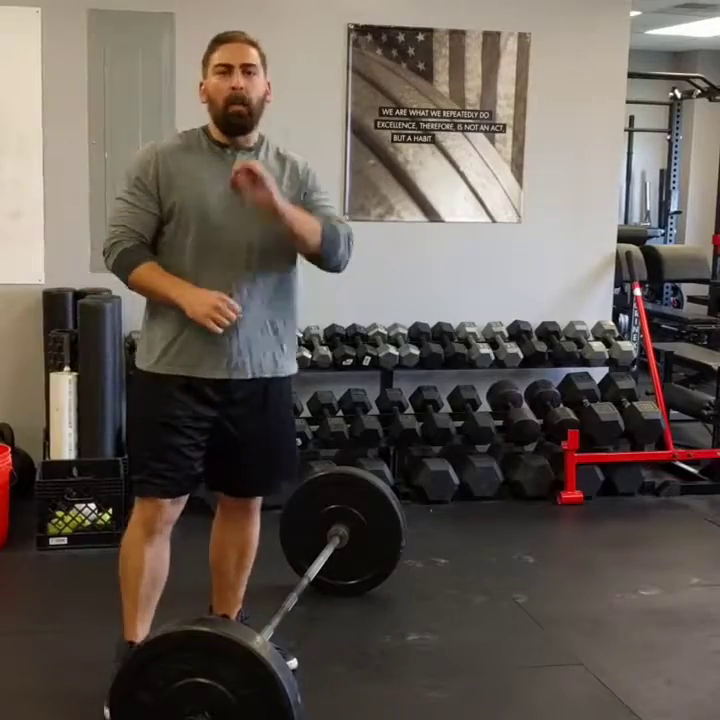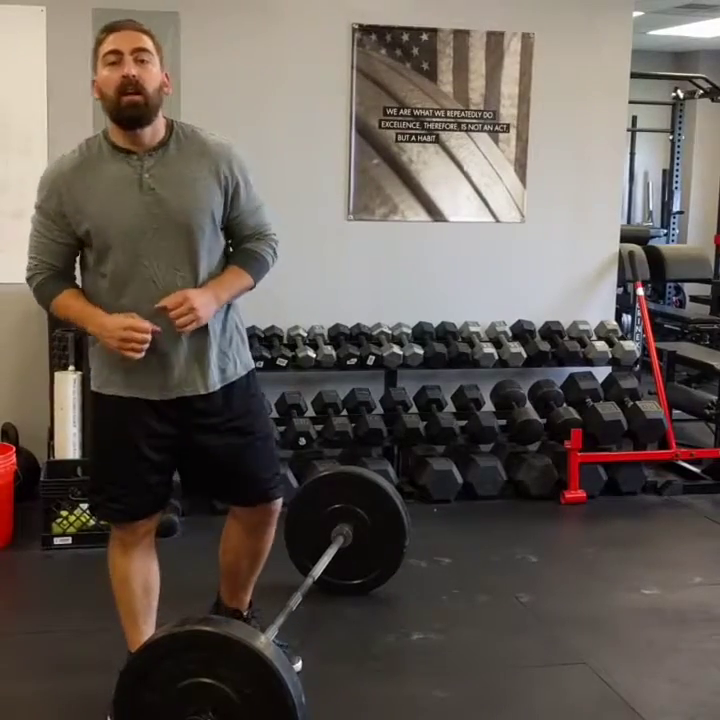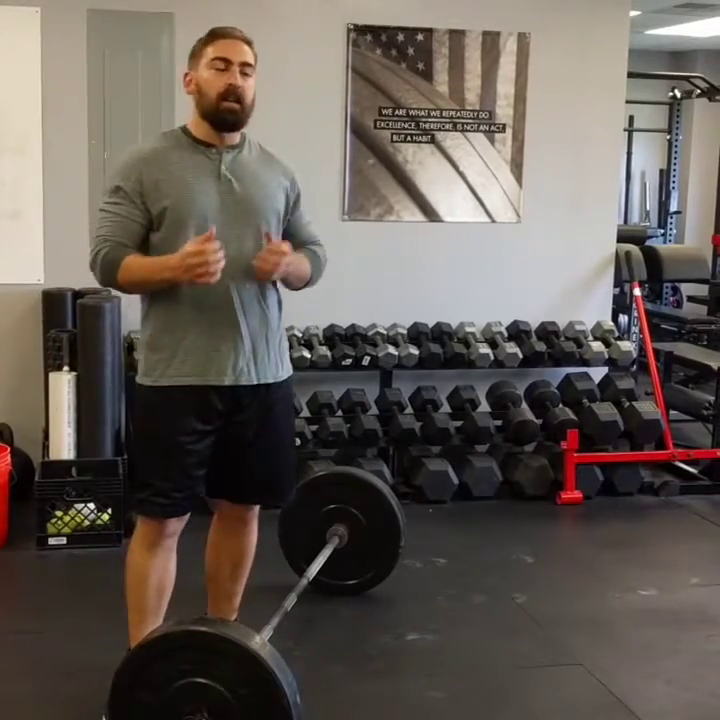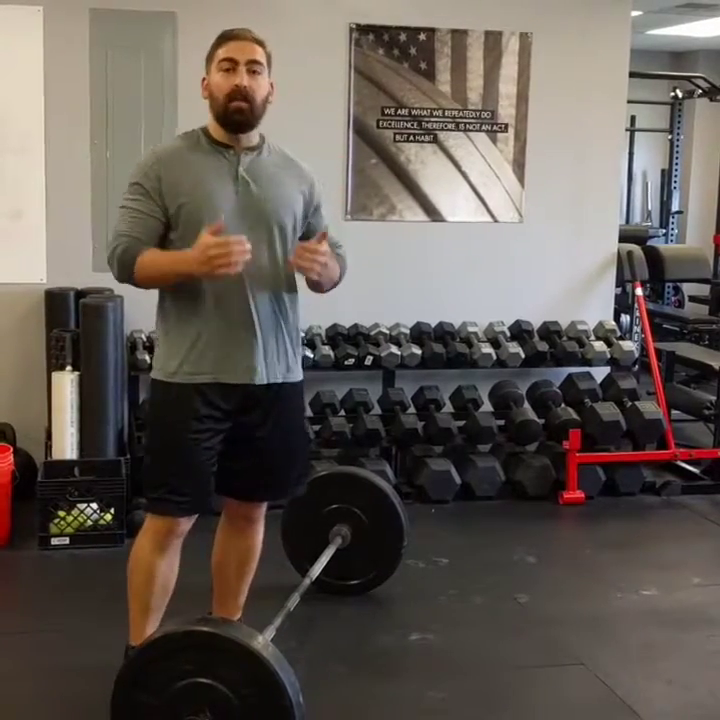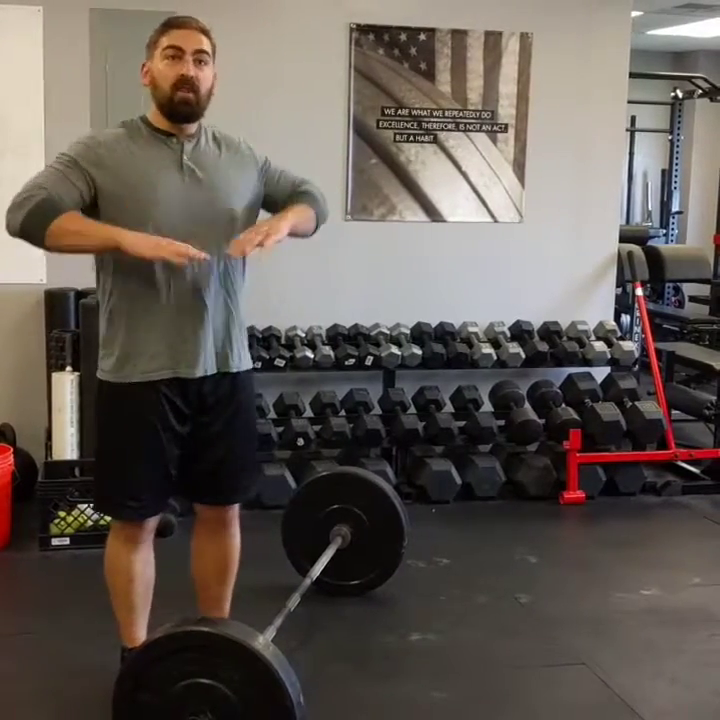
dt=1s
person 1, frame 1
left shoulder: (294, 172)
right shoulder: (160, 161)
left elbow: (336, 251)
right elbow: (121, 248)
left wrist: (274, 203)
right wrist: (188, 294)
left hip: (263, 370)
right hip: (174, 367)
left knee: (243, 502)
right knee: (156, 509)
left ankle: (226, 629)
right ankle: (132, 650)
person 1, frame 2
left shoulder: (216, 159)
right shoulder: (66, 179)
left elbow: (260, 243)
right elbow: (46, 277)
left wrist: (213, 295)
right wrist: (101, 324)
left hip: (221, 373)
right hip: (127, 387)
left knee: (261, 503)
right knee: (133, 528)
left ankle: (234, 616)
person 1, frame 3
left shoulder: (275, 172)
right shoulder: (145, 166)
left elbow: (313, 255)
right elbow: (106, 262)
left wrist: (291, 265)
right wrist: (173, 267)
left hip: (262, 375)
right hip: (176, 378)
left knee: (240, 508)
right knee: (161, 521)
person 1, frame 4
left shoulder: (294, 174)
right shoulder: (164, 165)
left elbow: (332, 262)
right elbow: (123, 258)
left wrist: (323, 266)
right wrist: (191, 261)
left hip: (275, 376)
right hip: (190, 377)
left knee: (248, 510)
right knee: (169, 519)
right ankle: (140, 652)
person 1, frame 5
left shoulder: (240, 157)
right shoulder: (102, 153)
left elbow: (310, 198)
left wrist: (280, 222)
right wrist: (126, 238)
left hip: (226, 368)
right hip: (140, 374)
left knee: (221, 511)
right knee: (135, 521)
right ankle: (136, 657)
